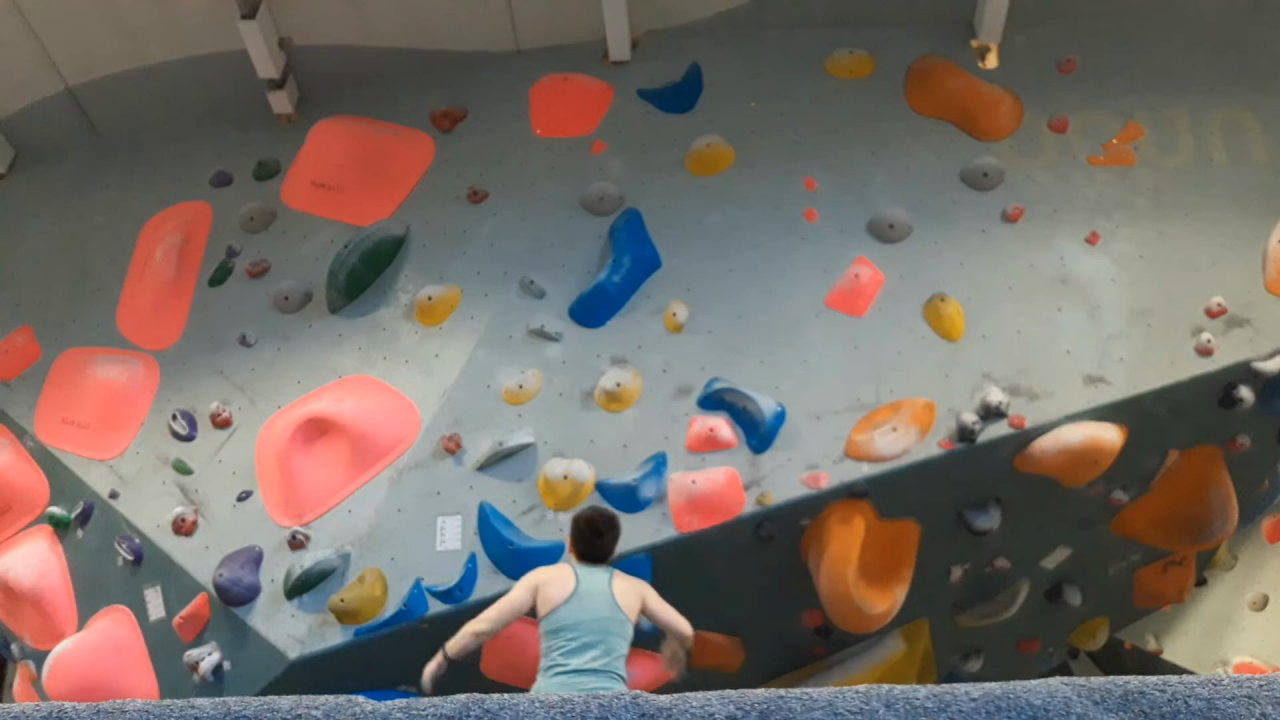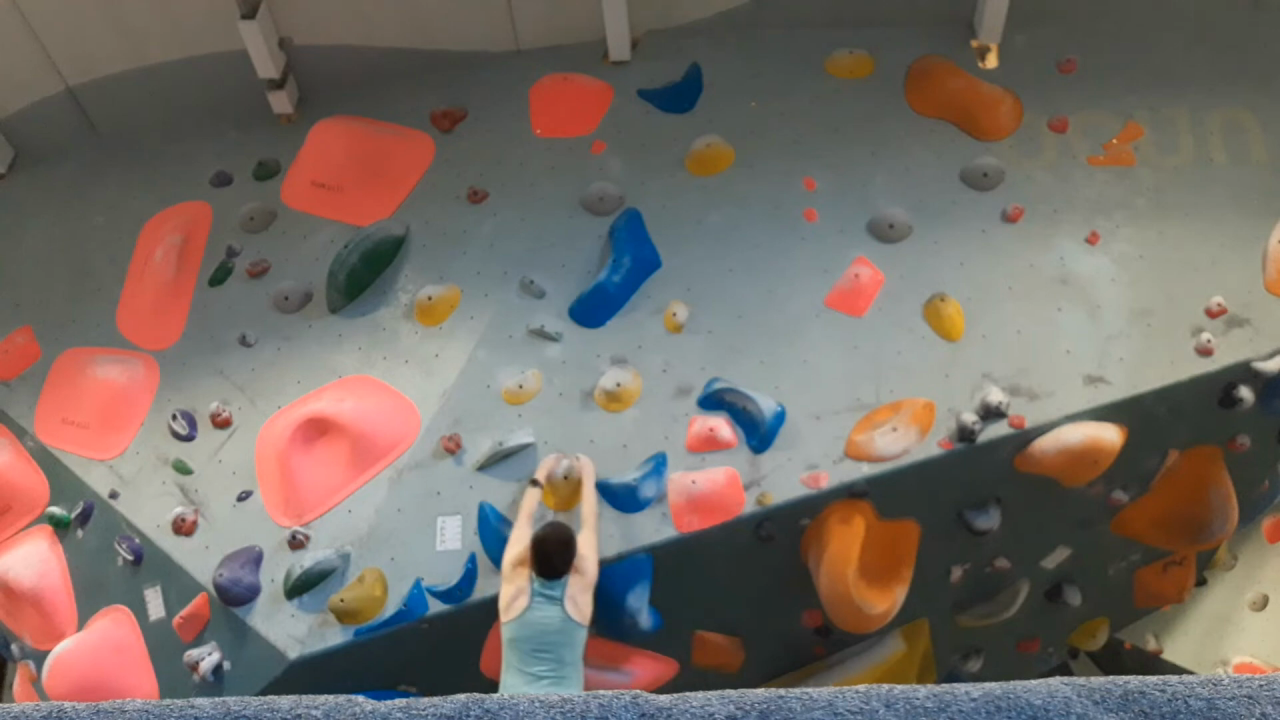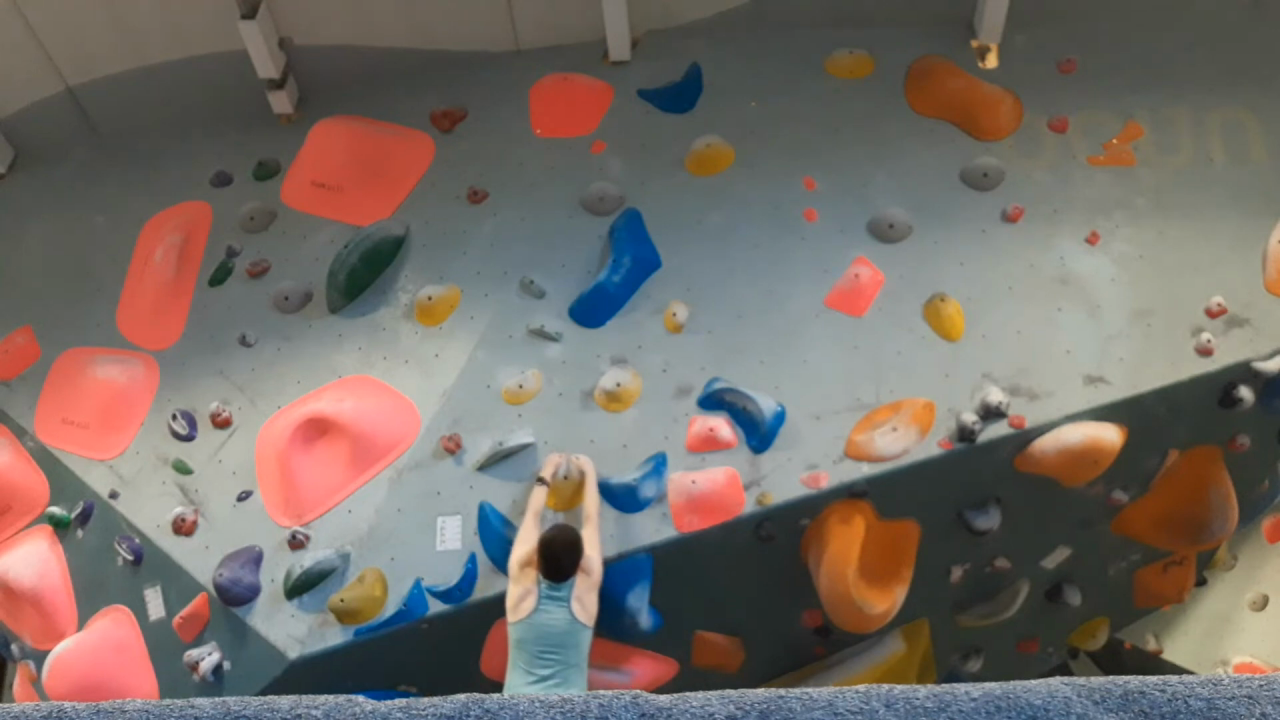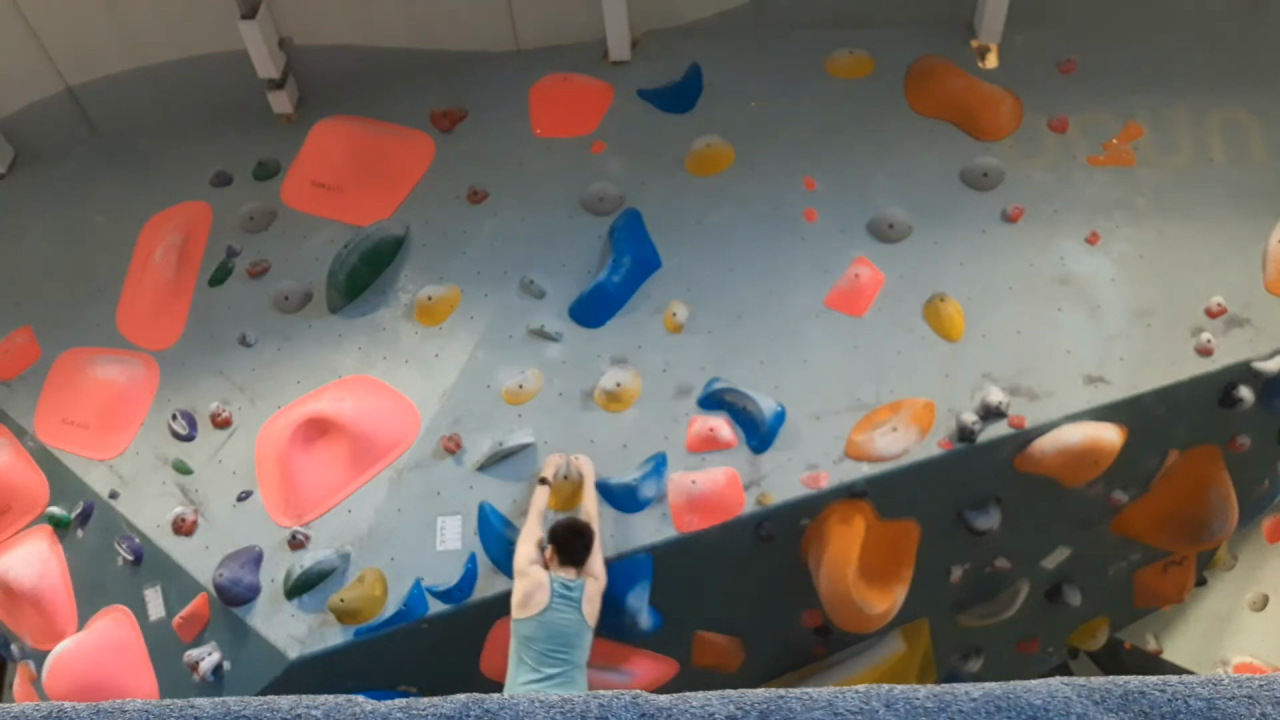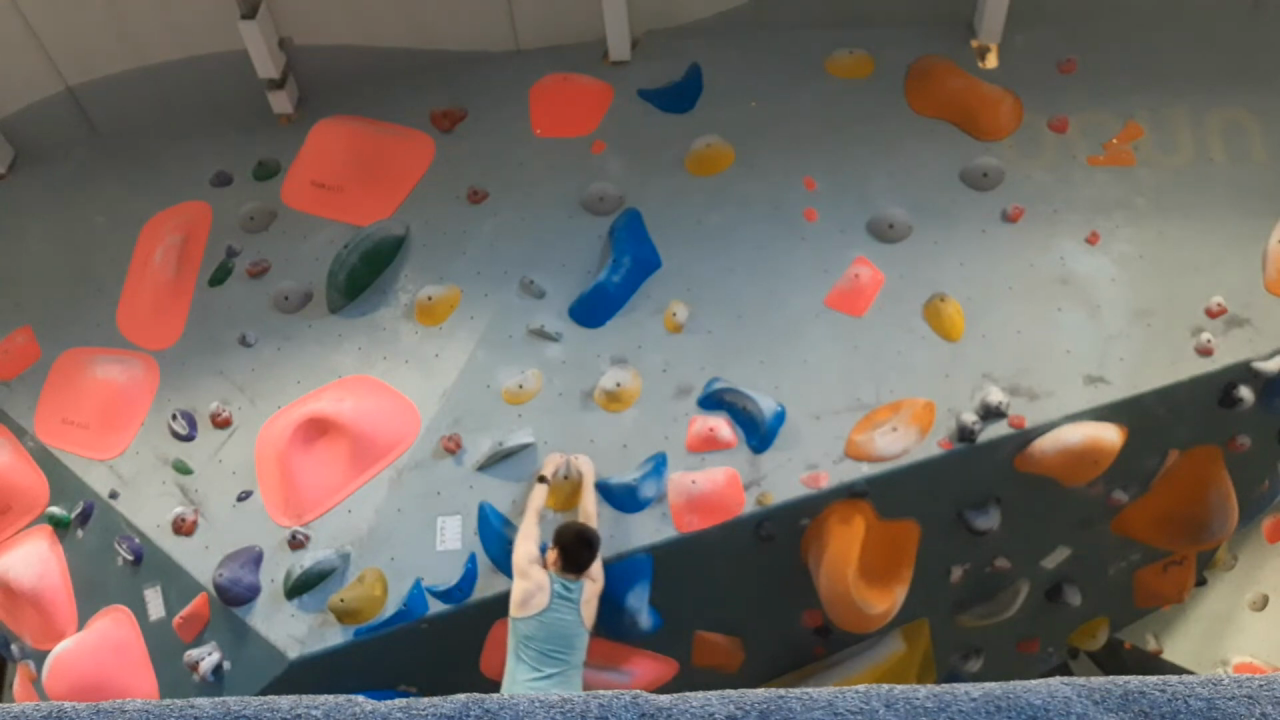
dt=1s
person 1, frame 1
left shoulder: (545, 579)
right shoulder: (632, 588)
left elbow: (482, 627)
right elbow: (685, 632)
left wrist: (441, 659)
right wrist: (674, 649)
person 1, frame 2
left shoulder: (514, 582)
right shoulder: (580, 587)
left elbow: (524, 520)
right elbow: (589, 524)
left wrist: (541, 474)
right wrist: (587, 475)
person 1, frame 3
left shoulder: (522, 583)
right shoulder: (586, 588)
left elbow: (532, 518)
right elbow: (591, 521)
left wrist: (546, 474)
right wrist: (589, 473)
person 1, frame 4
left shoulder: (529, 580)
right shoulder: (593, 589)
left elbow: (534, 518)
right elbow: (591, 523)
left wrist: (547, 475)
right wrist: (588, 475)
person 1, frame 5
left shoulder: (530, 580)
right shoulder: (591, 590)
left elbow: (531, 515)
right elbow: (589, 526)
left wrist: (546, 474)
right wrist: (587, 477)
